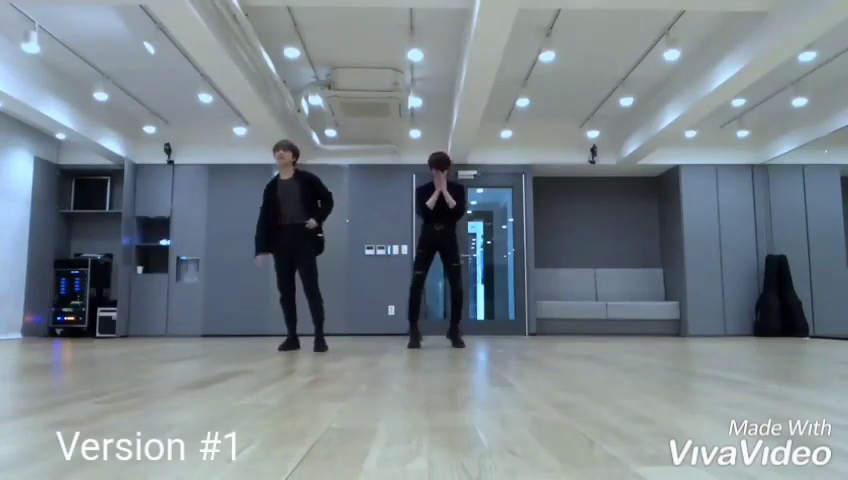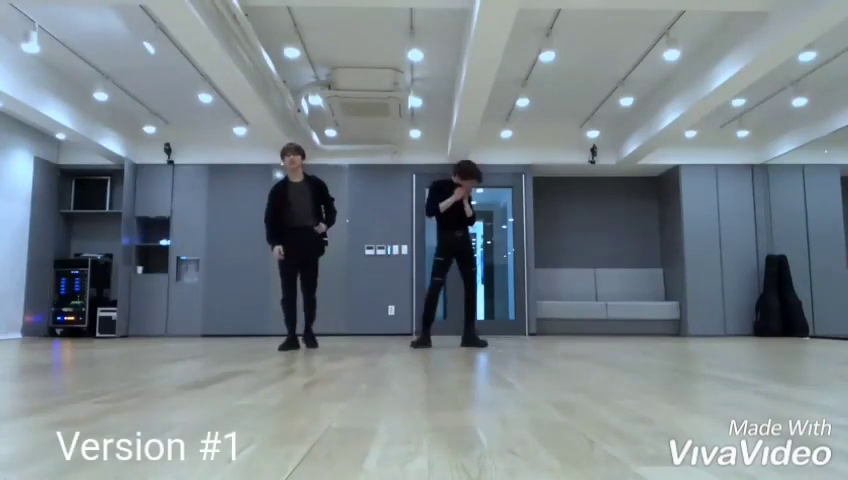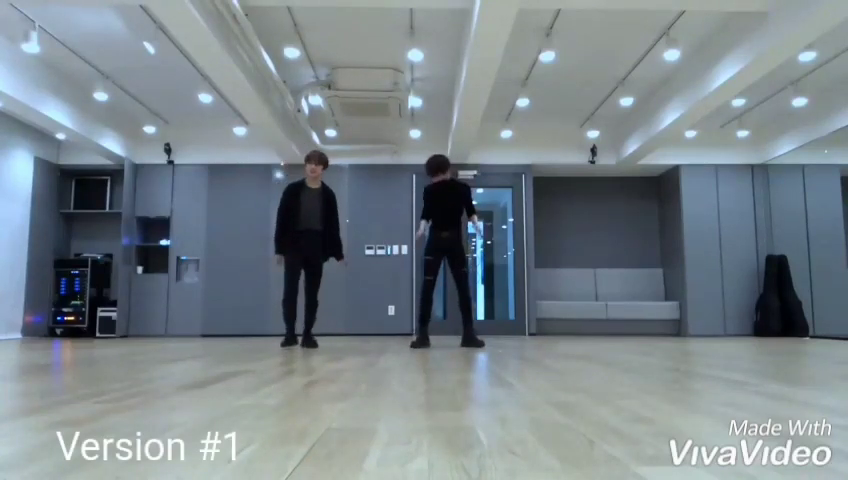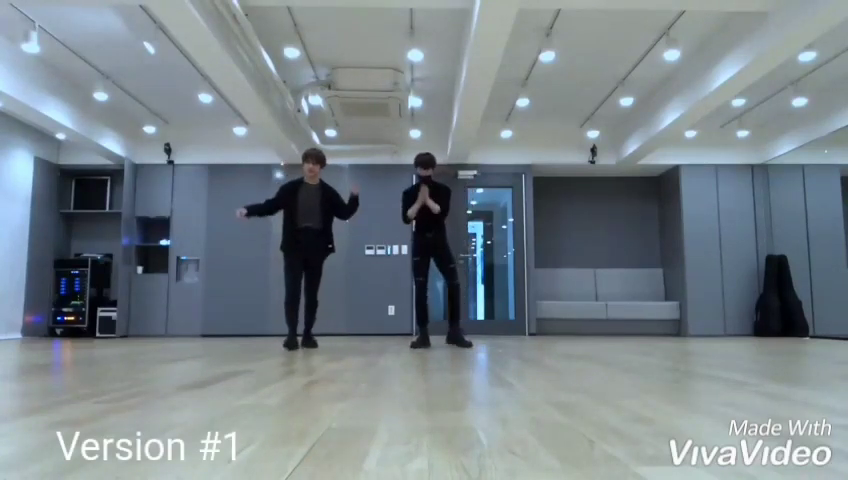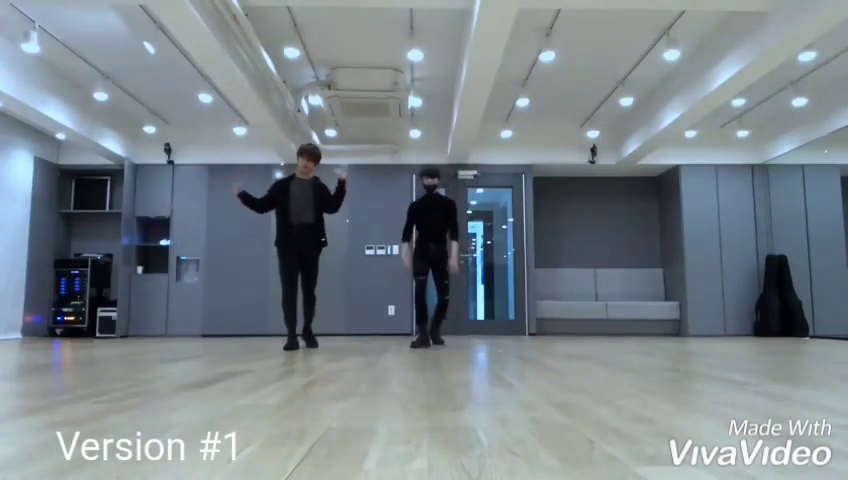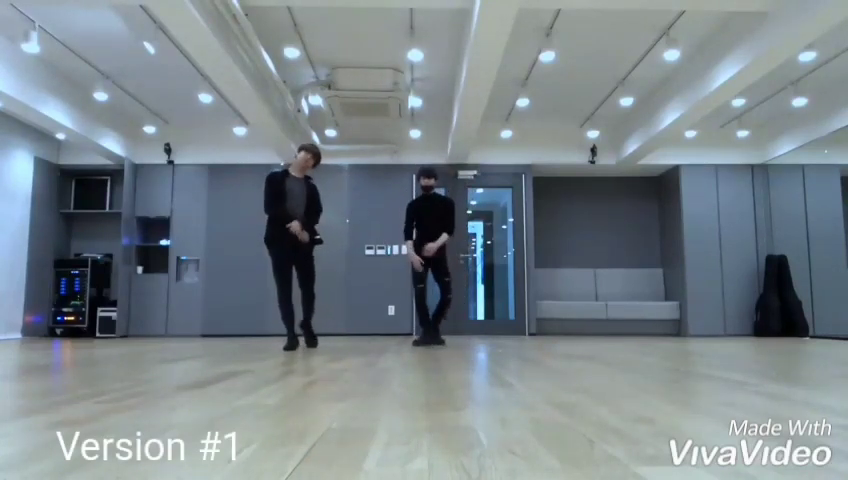
dt=0.5s
person 1, frame 1
left shoulder: (308, 180)
right shoulder: (271, 187)
left elbow: (328, 200)
right elbow: (264, 219)
left wrist: (318, 218)
right wrist: (261, 249)
left hip: (305, 238)
right hip: (281, 241)
left knee: (311, 287)
right knee: (286, 290)
left ankle: (319, 335)
right ankle: (292, 336)
person 1, frame 2
left shoulder: (316, 184)
right shoulder: (278, 189)
left elbow: (330, 207)
right elbow: (270, 219)
left wrist: (327, 223)
right wrist: (274, 243)
left hip: (311, 242)
right hip: (288, 243)
left knee: (309, 291)
right knee: (288, 291)
left ankle: (308, 331)
right ankle: (291, 336)
person 1, frame 3
left shoulder: (328, 195)
right shoulder: (292, 190)
left elbow: (333, 225)
right elbow: (282, 220)
left wrist: (338, 253)
right wrist: (279, 249)
left hip: (317, 247)
right hip: (294, 245)
left knee: (312, 293)
right knee: (290, 290)
left ankle: (308, 334)
right ankle: (290, 333)
person 1, frame 4
left shoulder: (328, 192)
right shoulder: (290, 188)
left elbow: (343, 213)
right elbow: (270, 206)
left wrist: (354, 199)
right wrist: (248, 210)
left hip: (317, 245)
right hip: (293, 245)
left knee: (312, 293)
right knee: (292, 291)
left ankle: (307, 334)
right ankle: (291, 334)
person 1, frame 5
left shoulder: (320, 187)
right shoulder: (282, 185)
left elbow: (332, 207)
right elbow: (262, 206)
left wrist: (341, 185)
right wrist: (243, 195)
left hip: (311, 241)
right hip: (287, 241)
left knee: (309, 289)
right knee: (289, 290)
left ankle: (307, 330)
right ankle: (291, 335)
person 1, frame 6
left shoulder: (311, 187)
right shoulder: (275, 179)
left elbow: (316, 213)
right elbow: (270, 207)
left wrist: (304, 228)
right wrist: (290, 222)
left hip: (303, 240)
right hip: (279, 240)
left knee: (308, 287)
right knee: (284, 289)
left ankle: (307, 324)
right ankle: (291, 334)
person 2, frame 1
left shoulder: (457, 189)
right shoulder: (423, 190)
left elbow: (459, 213)
right elbow: (422, 212)
left wrist: (445, 190)
right wrist: (437, 191)
left hip: (448, 237)
right hip: (428, 236)
left knee: (456, 284)
right knee: (417, 283)
left ankle: (454, 329)
right ankle: (414, 330)
person 2, frame 2
left shoulder: (467, 195)
right shoulder: (438, 187)
left elbow: (471, 221)
right elbow: (430, 211)
left wrist: (464, 200)
right wrist: (454, 197)
left hip: (464, 242)
right hip: (446, 241)
left knee: (471, 287)
right knee: (435, 286)
left ankle: (469, 334)
right ankle: (425, 334)
person 2, frame 3
left shoulder: (462, 189)
right shoulder: (429, 191)
left elbow: (470, 211)
left wrist: (476, 223)
right wrist: (421, 229)
left hip: (455, 240)
right hip: (434, 241)
left knee: (463, 287)
right knee: (427, 287)
left ankle: (468, 334)
right ankle: (423, 334)
person 2, frame 4
left shoulder: (443, 190)
right shoulder: (409, 193)
left elbow: (443, 212)
right elbow: (406, 218)
left wrist: (427, 199)
right wrist: (419, 201)
left hip: (439, 240)
right hip: (420, 241)
left knee: (454, 283)
right knee: (420, 288)
left ankle: (454, 331)
right ankle: (423, 334)
person 2, frame 5
left shoulder: (448, 204)
right shoulder: (415, 205)
left elbow: (453, 232)
right elbow: (407, 232)
left wrist: (453, 257)
right wrist: (406, 256)
left hip: (440, 252)
right hip: (421, 252)
left knee: (444, 296)
right knee: (420, 290)
left ankle: (434, 330)
right ankle: (423, 334)
person 2, frame 6
left shoulder: (446, 203)
right shoulder: (413, 205)
left elbow: (449, 229)
right elbow: (408, 232)
left wrist: (437, 244)
right wrist: (411, 253)
left hip: (438, 252)
right hip: (419, 253)
left knee: (447, 295)
right knee: (420, 294)
left ankle: (433, 329)
right ankle: (427, 332)
